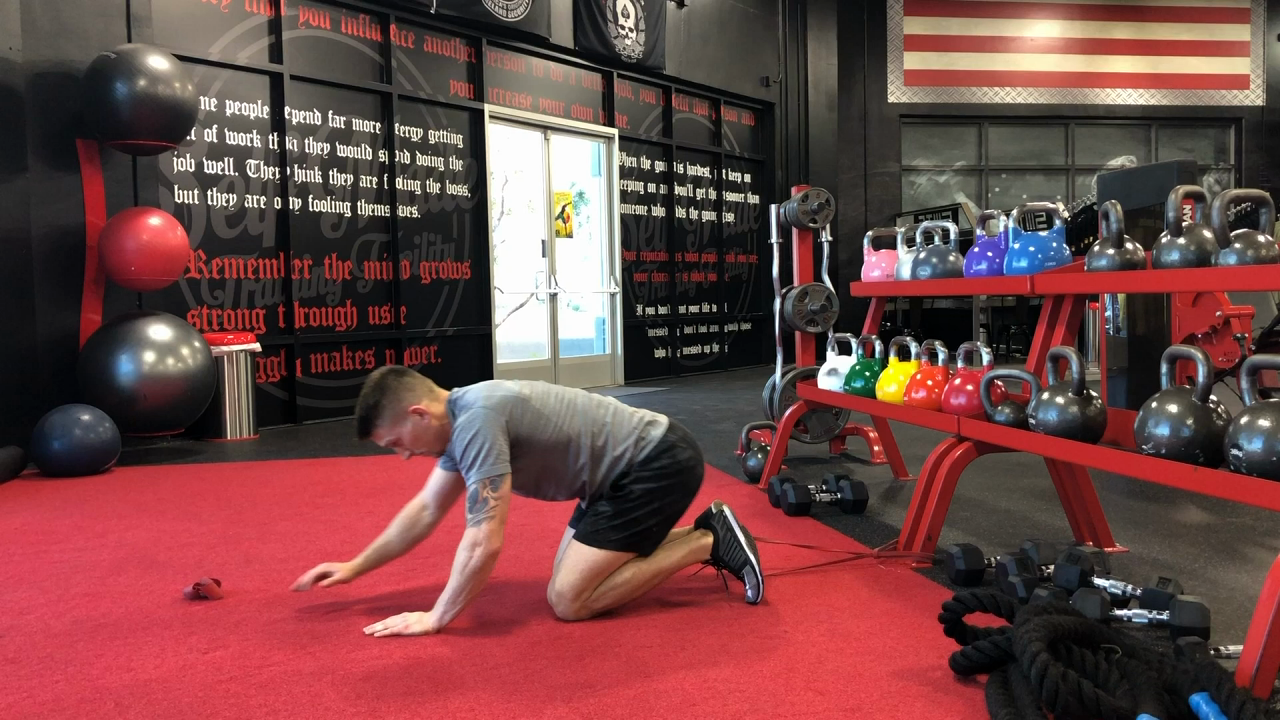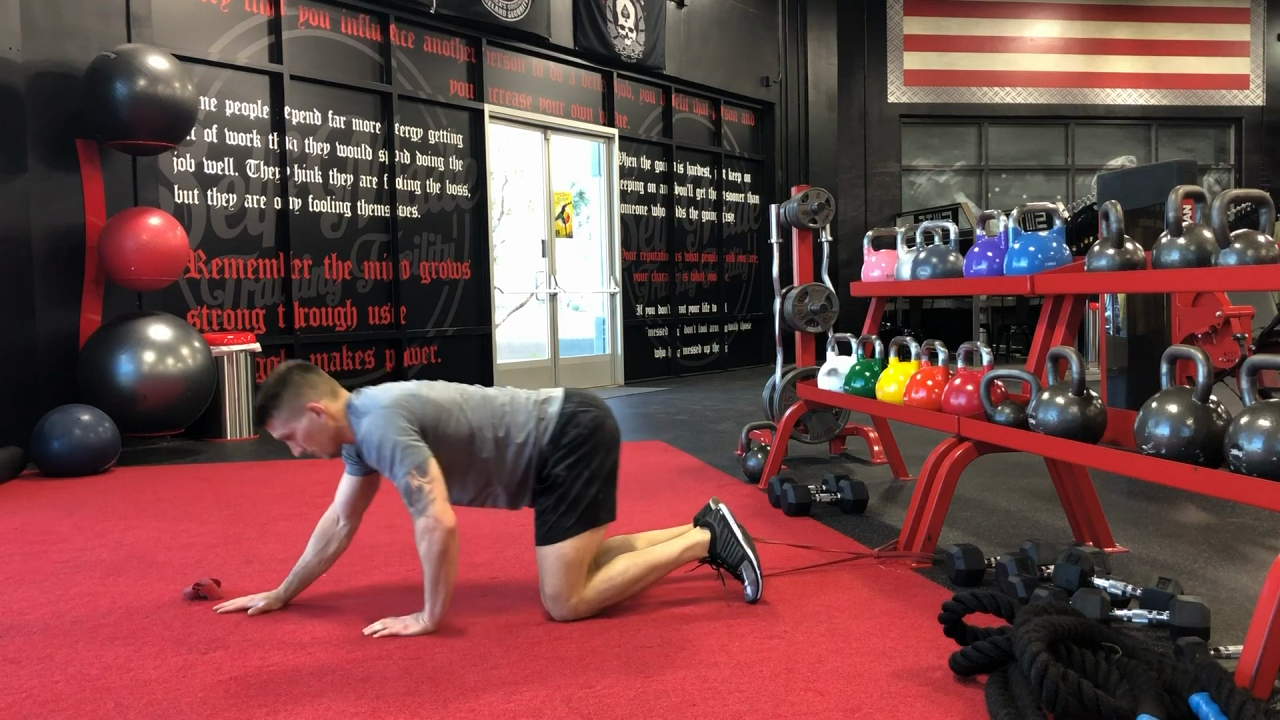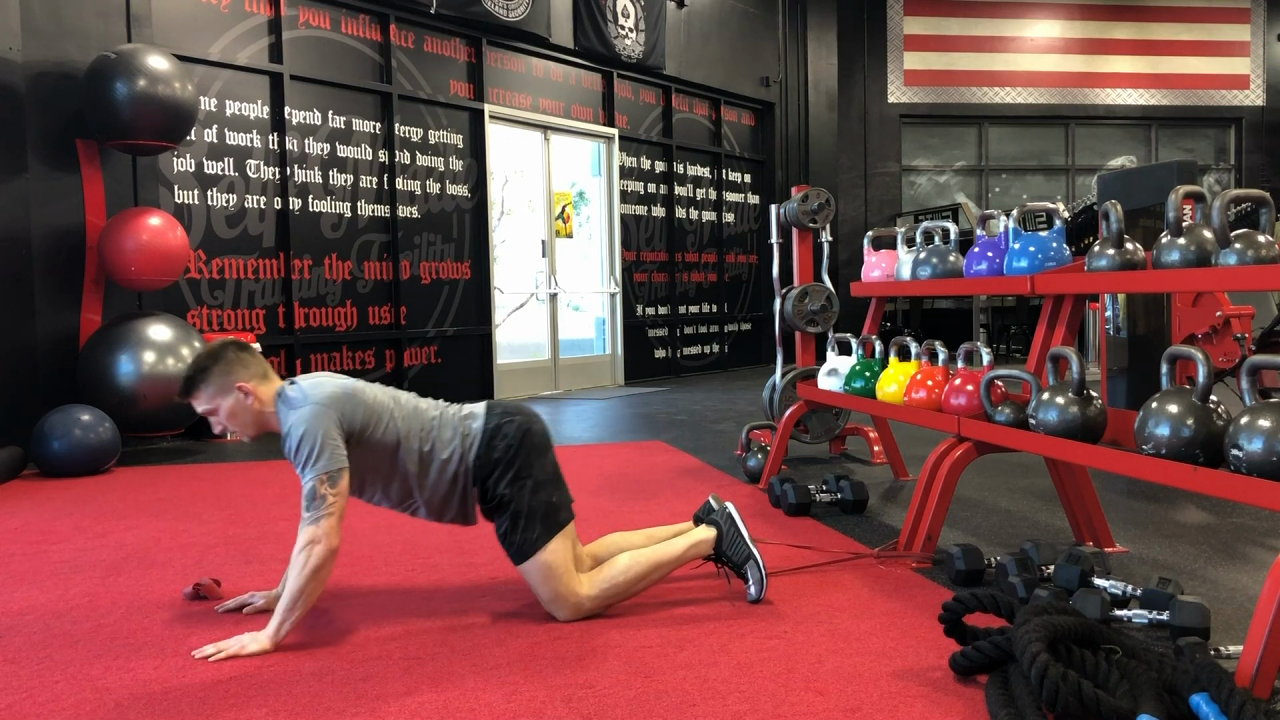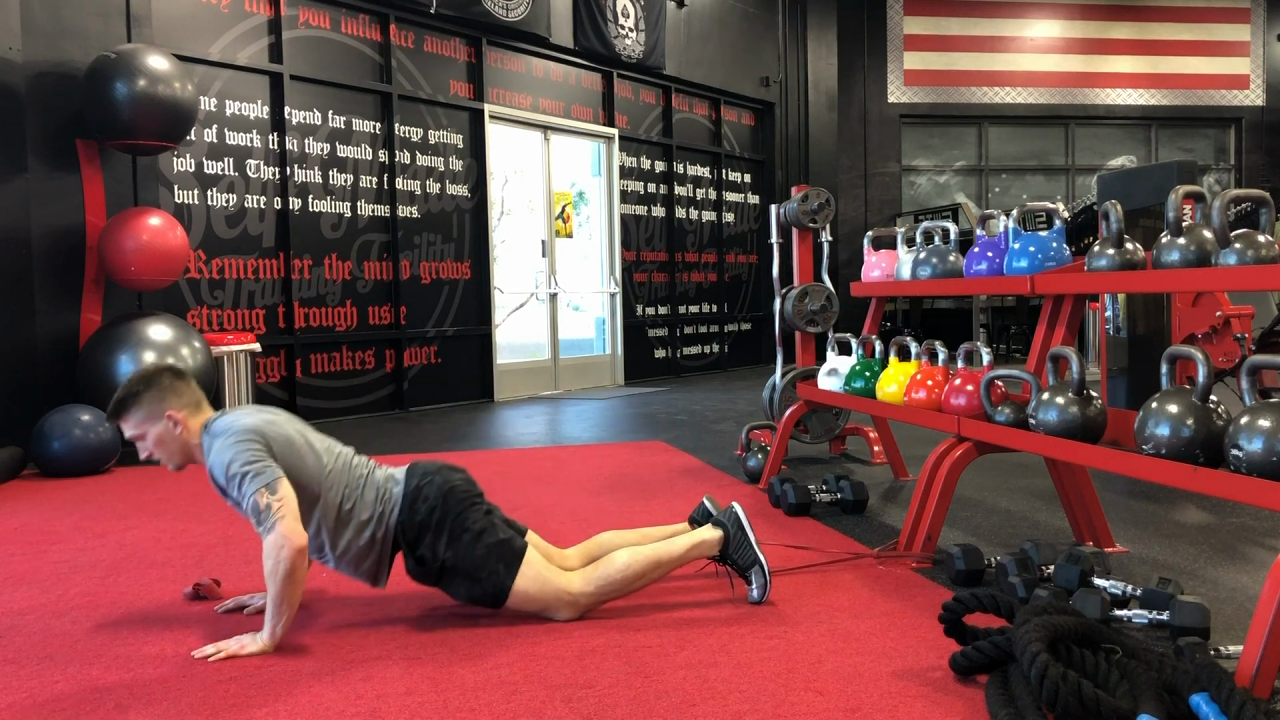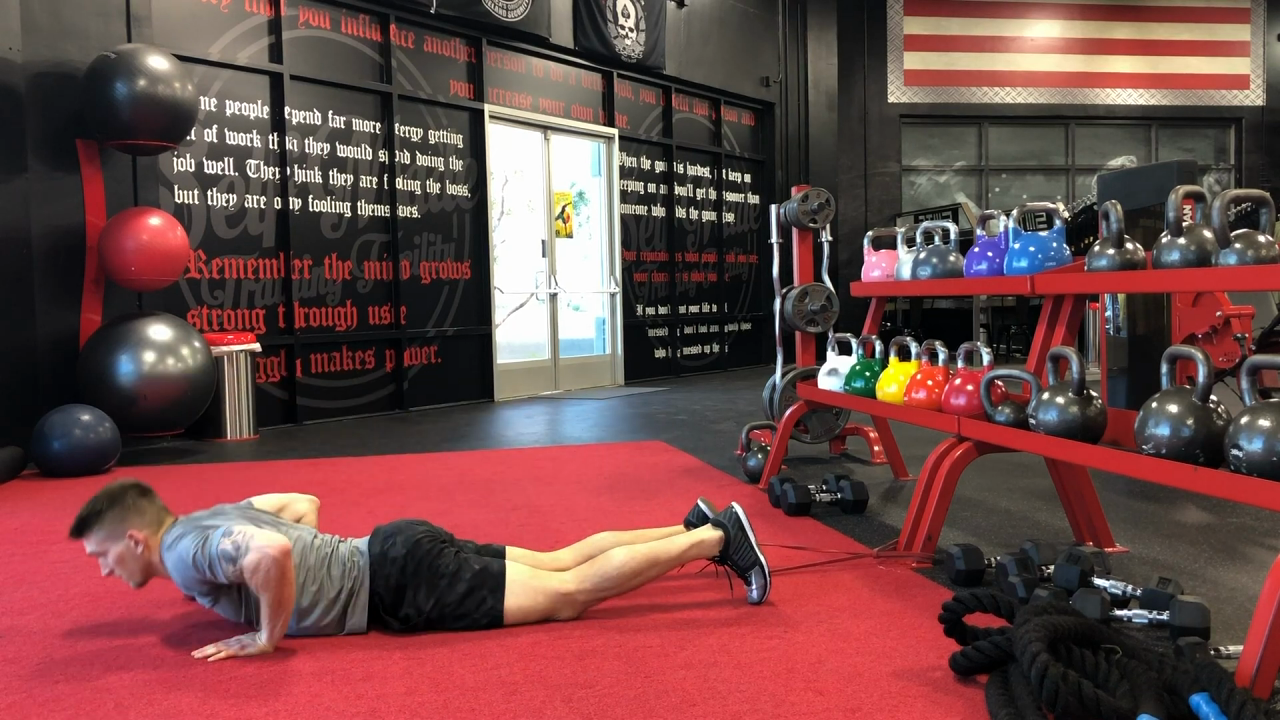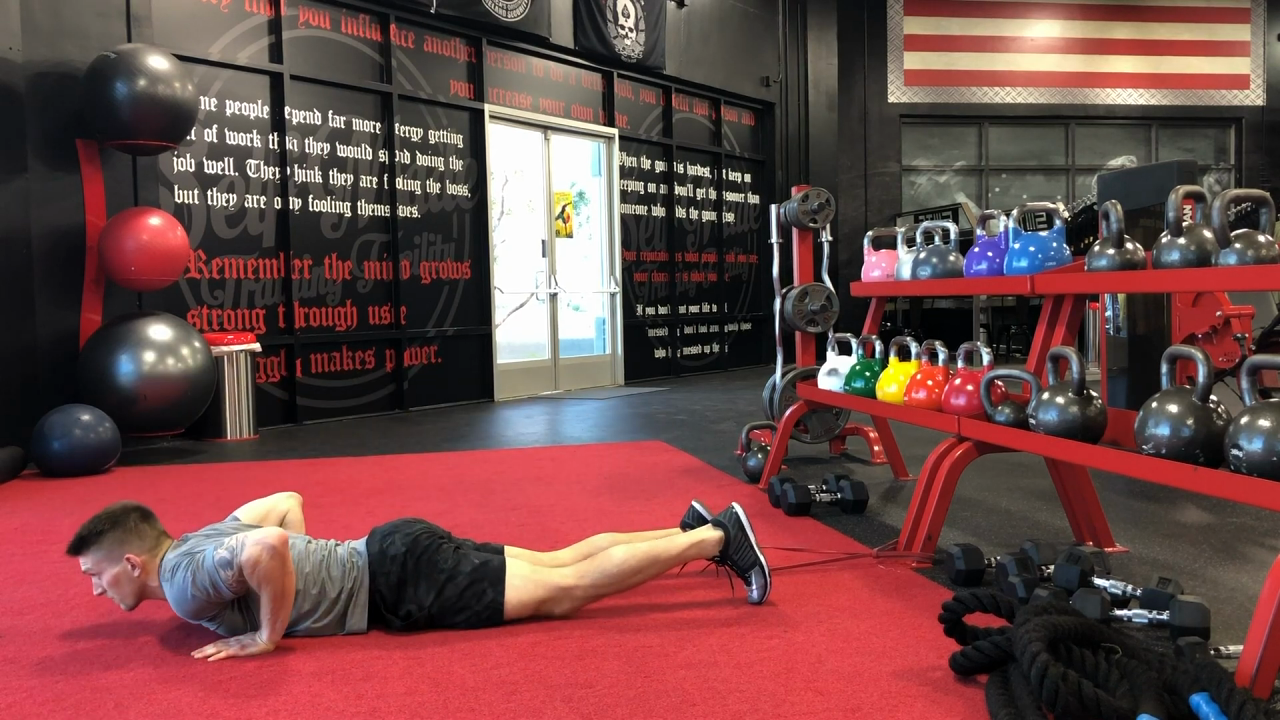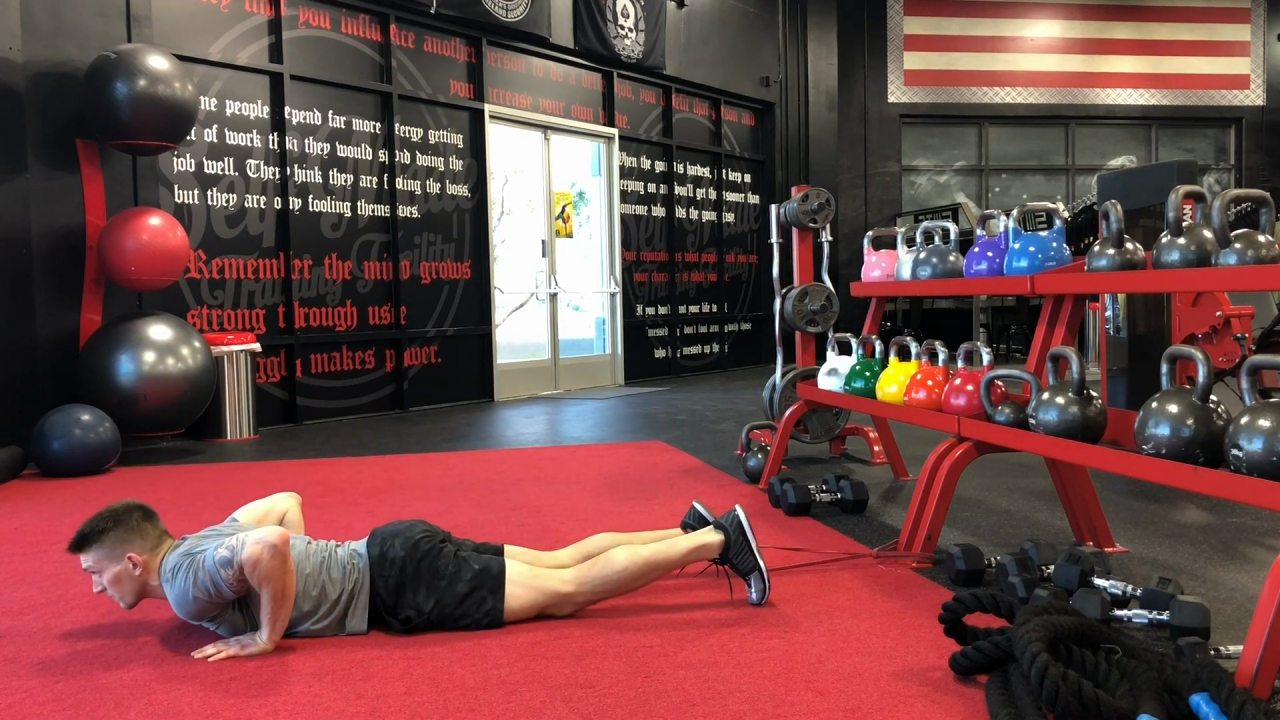
dt=0.5s
person 1, frame 1
left shoulder: (476, 421)
right shoulder: (463, 415)
left elbow: (484, 541)
right elbow: (426, 509)
left wrist: (436, 617)
right wrist: (354, 567)
left hip: (660, 464)
right hip: (641, 461)
left knee: (569, 600)
right knee: (572, 574)
left ankle: (709, 542)
right ankle: (704, 533)
person 1, frame 2
left shoulder: (379, 422)
right shoulder: (362, 425)
left elbow: (439, 525)
right elbow: (340, 522)
left wrist: (430, 615)
right wrist: (281, 593)
left hip: (571, 437)
right hip: (569, 431)
left knee: (566, 603)
right knee: (575, 569)
left ankle: (705, 541)
right ankle: (702, 528)
person 1, frame 3
left shoulder: (306, 418)
right shoulder: (304, 397)
left elbow: (321, 542)
right elbow: (316, 517)
left wrist: (273, 633)
right wrist: (283, 592)
left hip: (500, 451)
right hip: (497, 444)
left knee: (573, 600)
right knee: (577, 566)
left ankle: (712, 539)
right ankle: (703, 525)
person 1, frame 4
left shoulder: (228, 447)
right shoulder: (245, 422)
left elbow: (290, 543)
left wrist: (270, 636)
right wrist: (277, 593)
left hip: (427, 519)
right hip: (425, 495)
left knee: (572, 597)
right knee: (570, 562)
left ankle: (713, 539)
right ankle: (699, 525)
person 1, frame 5
left shoulder: (185, 556)
right shoulder: (212, 523)
left elbow: (271, 553)
right elbow: (305, 503)
left wrist: (268, 635)
left hip: (403, 582)
right hip: (400, 554)
left knee: (569, 594)
right knee: (563, 562)
left ankle: (715, 540)
right ankle: (698, 525)
person 1, frame 6
left shoulder: (186, 581)
right shoulder: (206, 541)
left elbow: (269, 545)
right elbow: (286, 501)
left wrist: (269, 634)
left hip: (402, 579)
right hip: (398, 553)
left knee: (566, 589)
right knee: (561, 564)
left ankle: (715, 536)
right ankle: (694, 532)
person 1, frame 7
left shoulder: (185, 583)
right shoulder: (205, 542)
left elbow: (270, 545)
right elbow: (286, 501)
left wrist: (269, 634)
left hip: (401, 580)
right hip: (397, 554)
left knee: (567, 591)
right knee: (561, 563)
left ankle: (716, 541)
right ankle: (691, 531)
